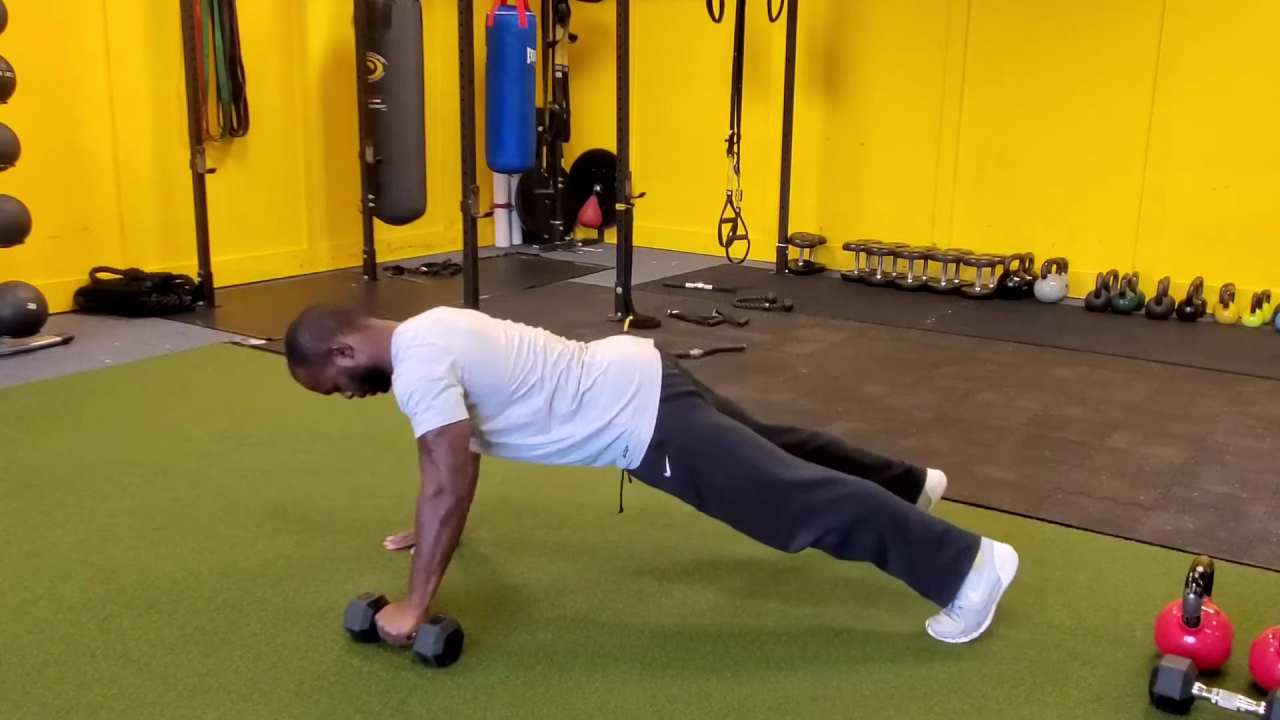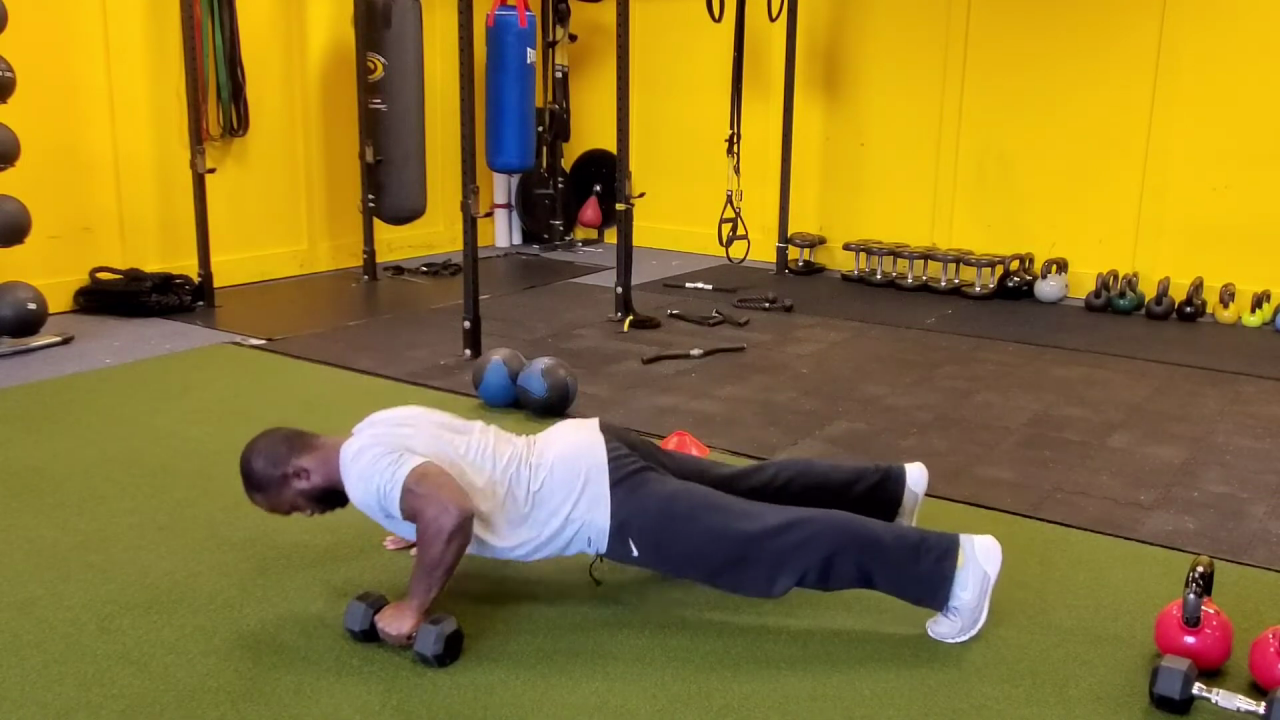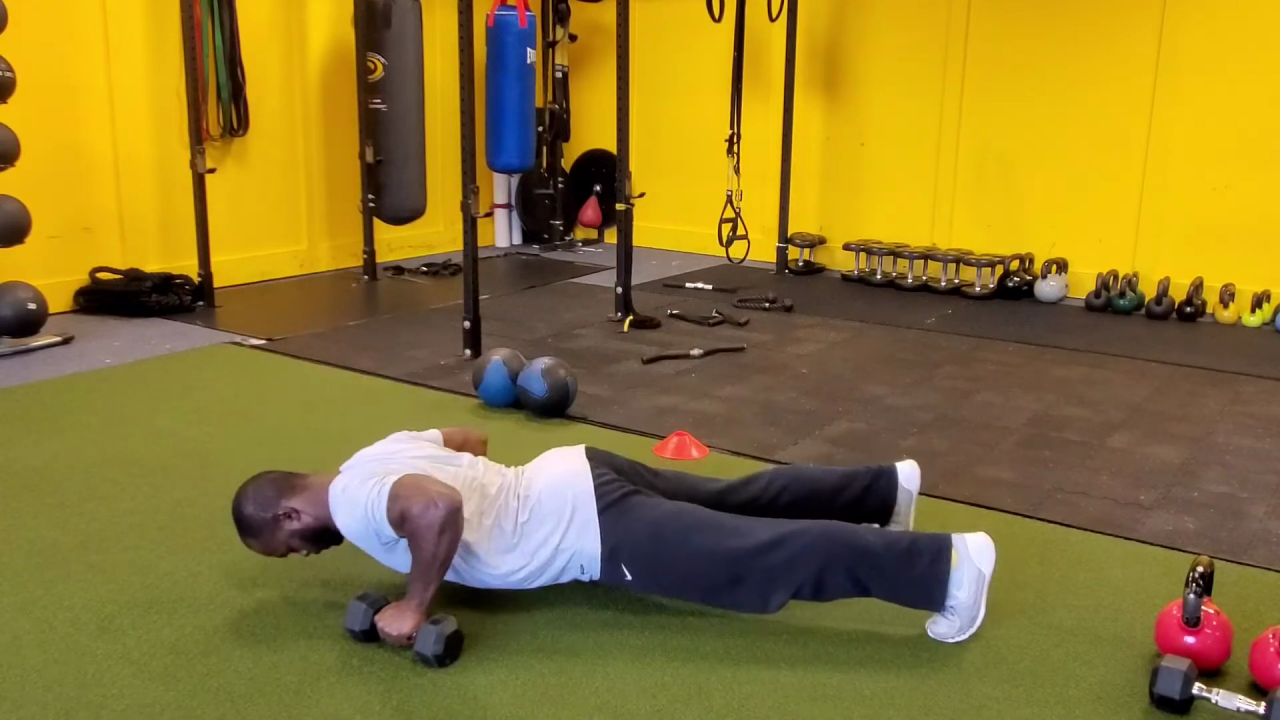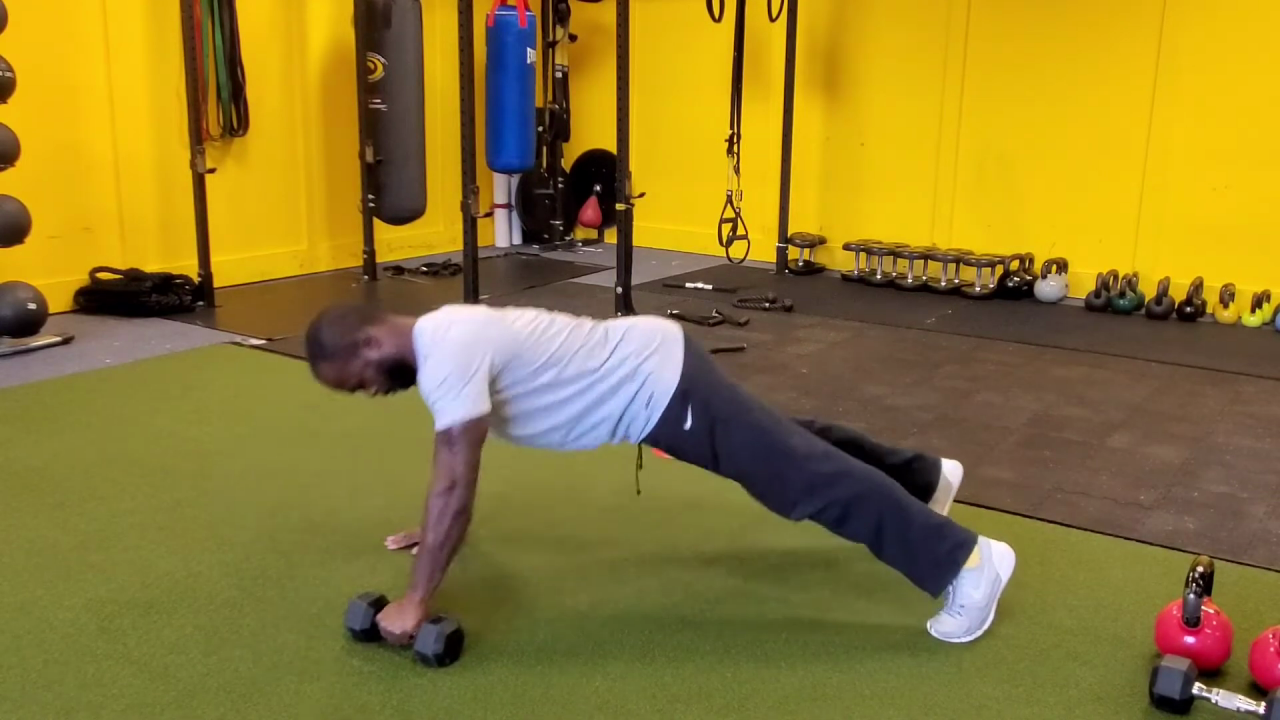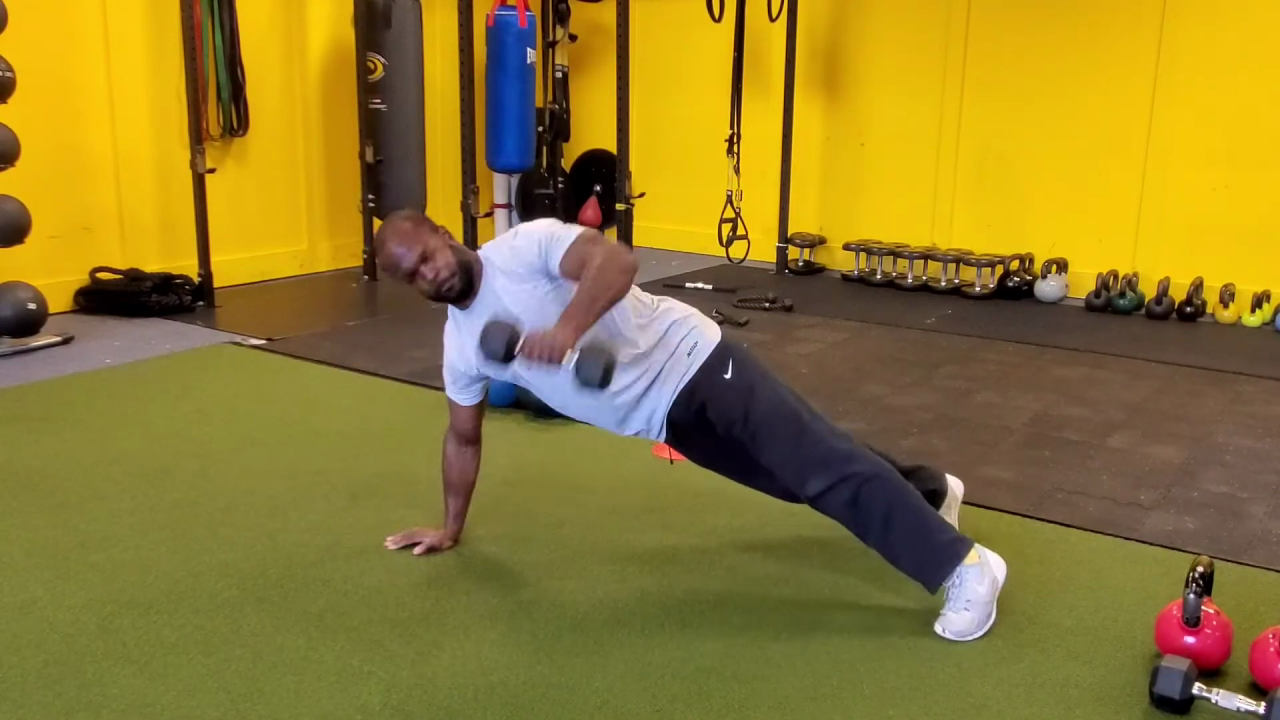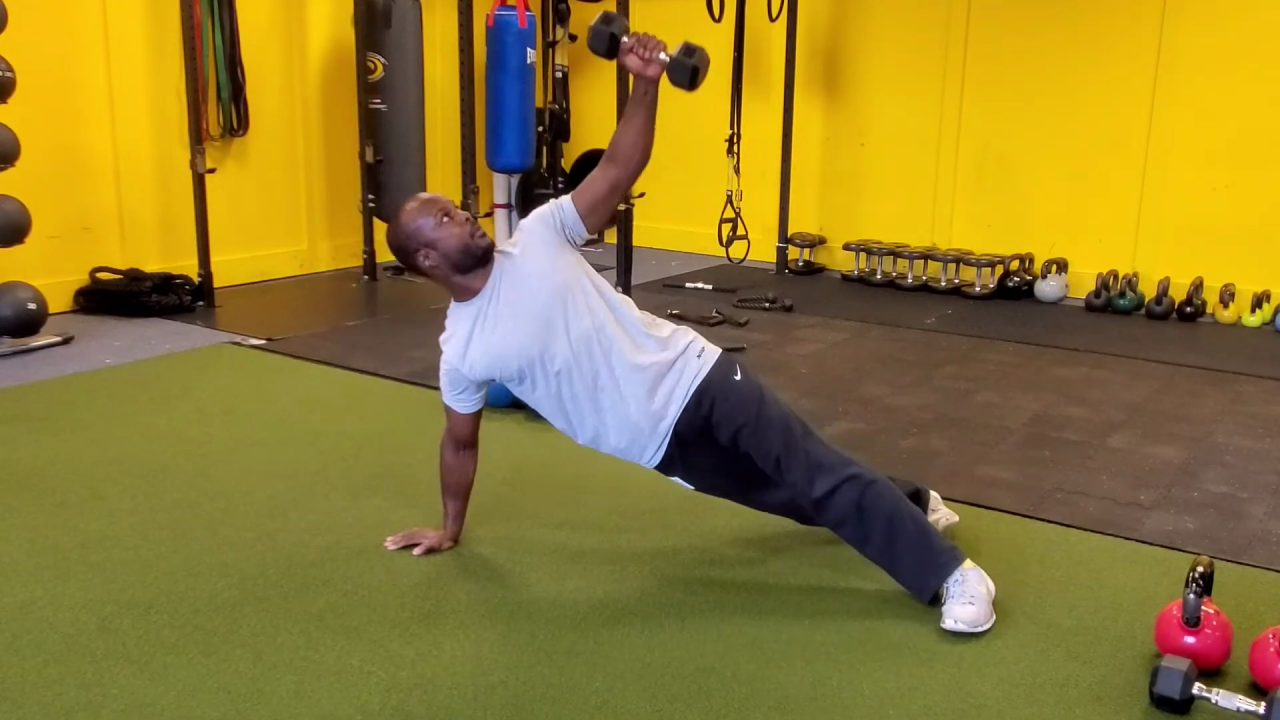
dt=0.5s
person 1, frame 1
left shoulder: (417, 365)
right shoulder: (428, 332)
left elbow: (449, 484)
right elbow: (469, 443)
left wrist: (415, 605)
right wrist: (437, 524)
left hip: (640, 416)
right hip: (636, 379)
left knee: (797, 502)
right knee: (780, 453)
left ankle: (969, 564)
right ankle: (908, 485)
person 1, frame 2
left shoulder: (366, 467)
right shoulder: (384, 427)
left elbow: (453, 515)
left wrist: (413, 607)
right wrist: (424, 531)
left hip: (602, 504)
right hip: (589, 449)
left knee: (768, 543)
right knee: (749, 487)
left ankle: (953, 565)
right ankle: (891, 489)
person 1, frame 3
left shoulder: (355, 500)
right shoulder: (379, 457)
left elbow: (440, 510)
right elbow: (471, 436)
left wrist: (415, 604)
left hip: (594, 531)
right hip: (578, 477)
left knee: (766, 558)
right knee: (743, 499)
left ankle: (949, 564)
right ankle: (885, 487)
person 1, frame 4
left shoulder: (444, 355)
right shoulder: (439, 337)
left elbow: (457, 482)
right elbow: (454, 453)
left wrist: (417, 599)
right wrist: (435, 525)
left hip: (657, 384)
right hip: (646, 360)
left knee: (807, 477)
right knee: (797, 445)
left ankle: (967, 563)
right ankle: (925, 479)
person 1, frame 5
left shoulder: (527, 244)
right shoulder: (461, 344)
left elbow: (616, 263)
right elbow: (463, 436)
left wrist: (566, 326)
right wrist: (448, 529)
left hip: (688, 359)
right hip: (669, 418)
left knee: (821, 463)
right knee: (800, 476)
left ankle: (963, 566)
right ankle: (927, 493)
person 1, frame 6
left shoulder: (540, 237)
right shoulder: (463, 349)
left elbow: (620, 167)
right elbow: (460, 442)
left wrist: (644, 85)
right wrist: (448, 530)
left hip: (693, 377)
right hip: (670, 445)
left knee: (825, 482)
right knee: (798, 500)
left ankle: (952, 574)
right ankle: (911, 507)
